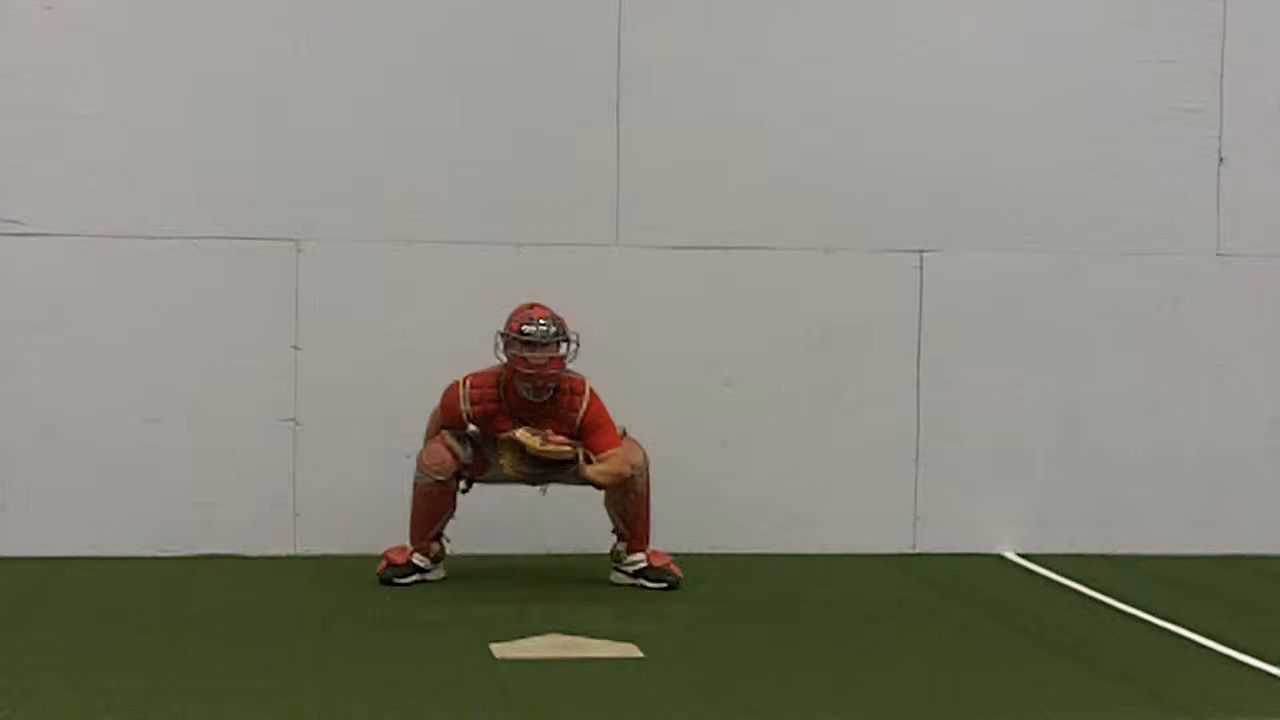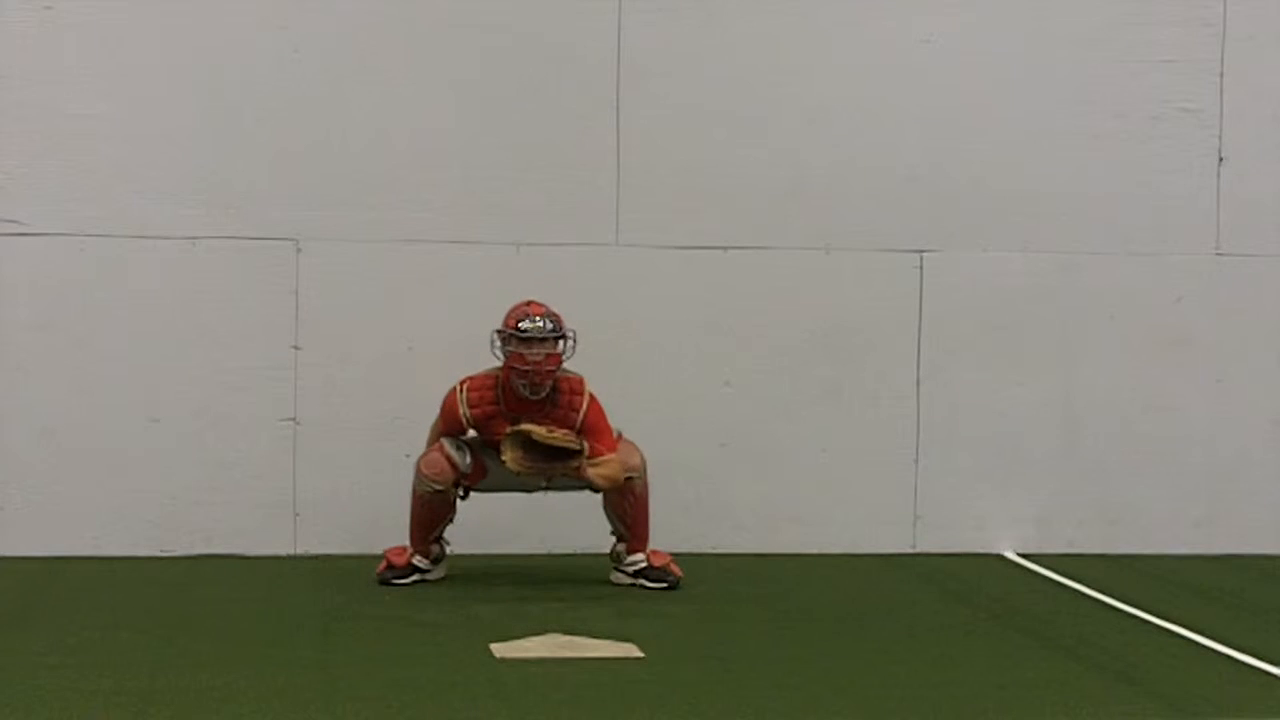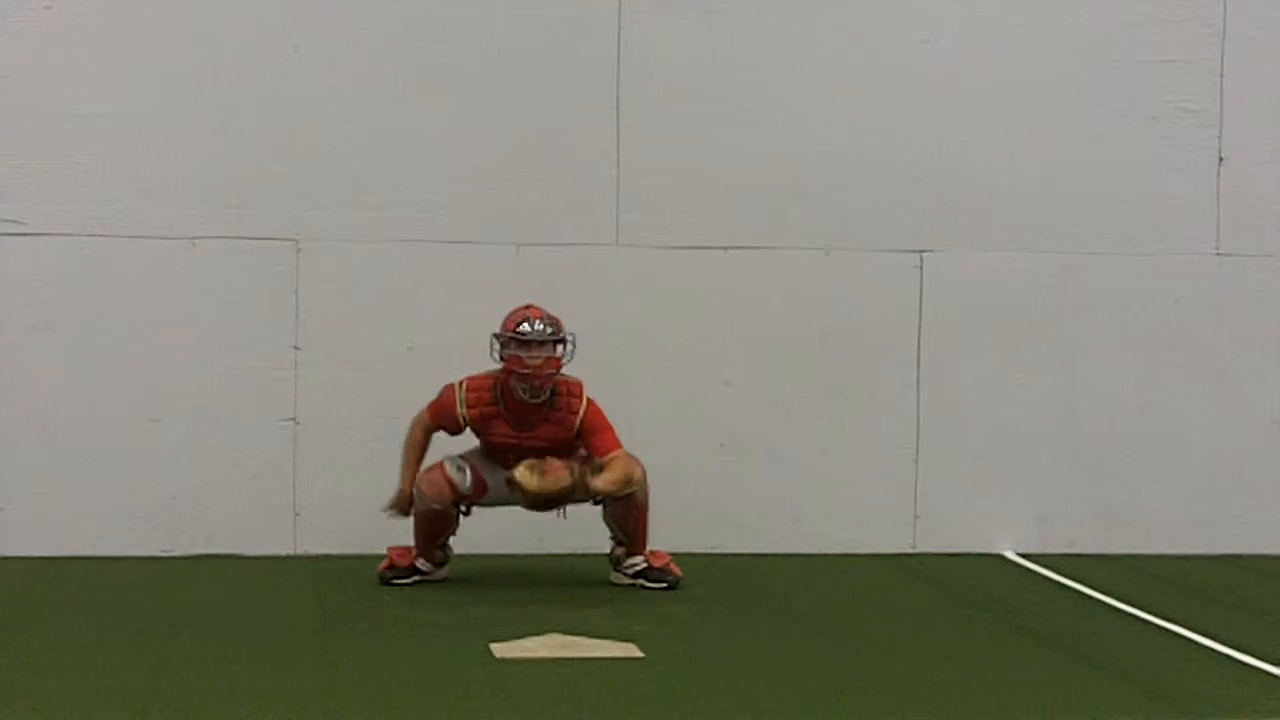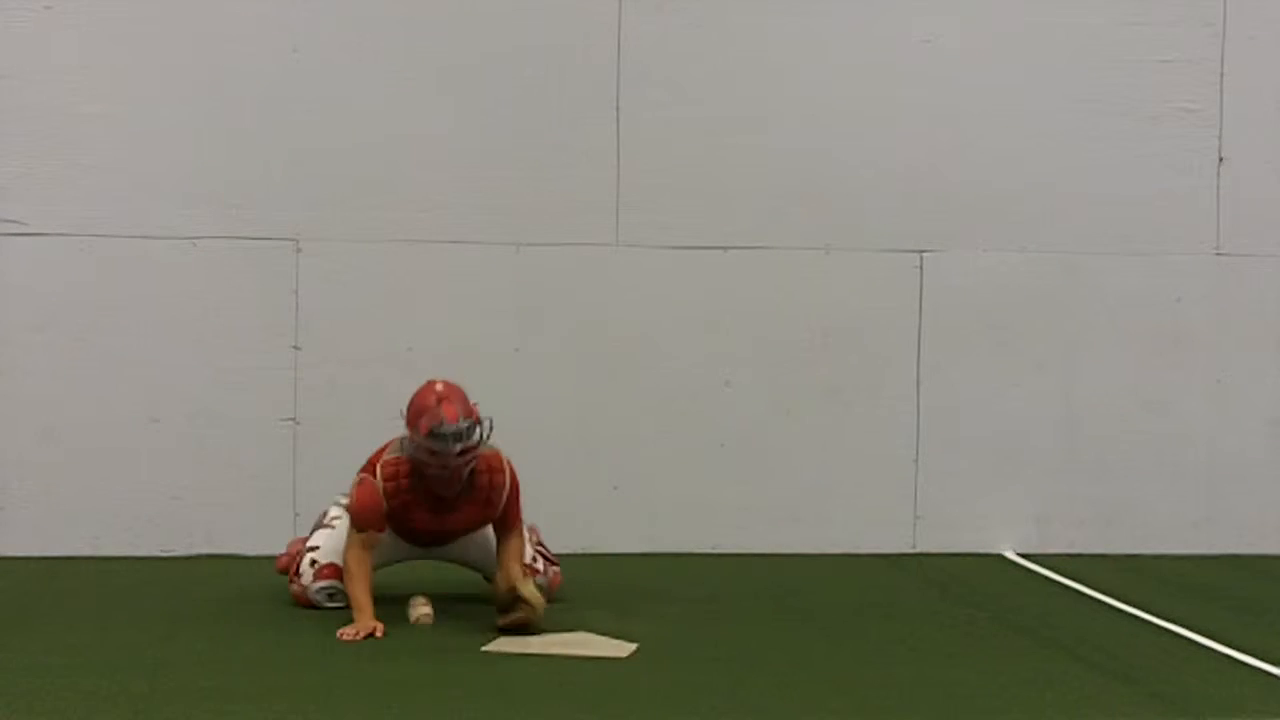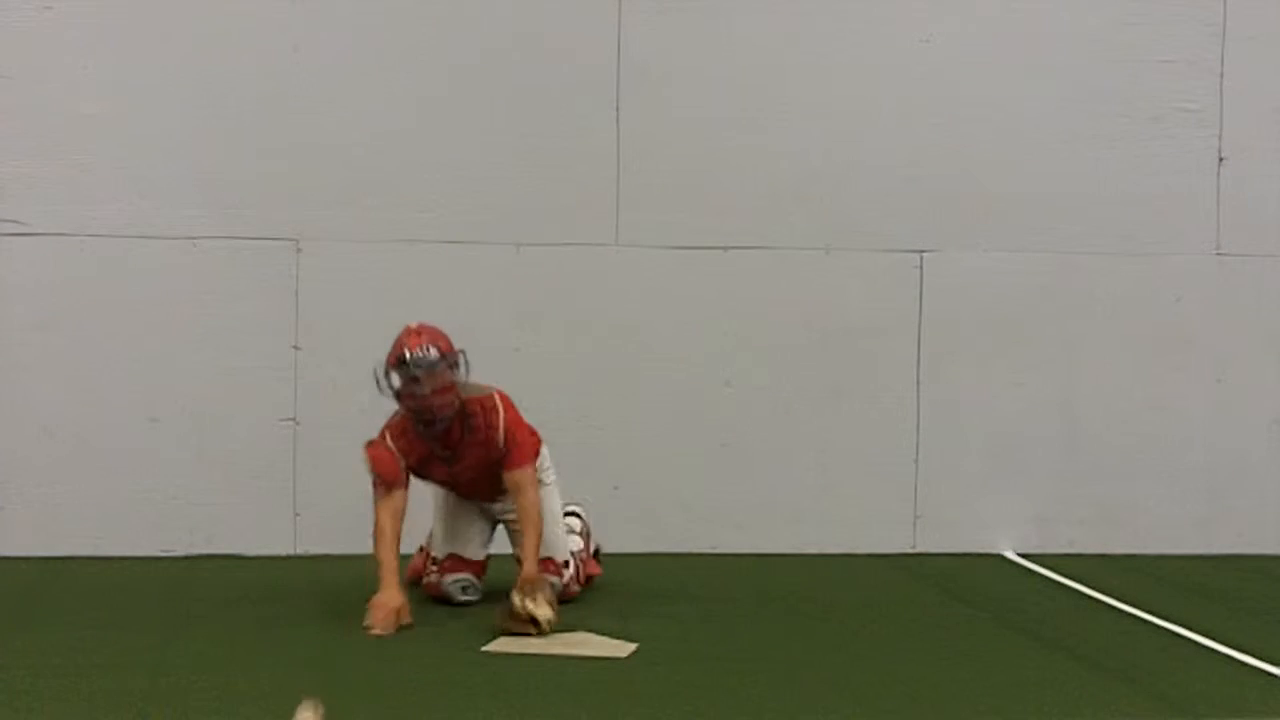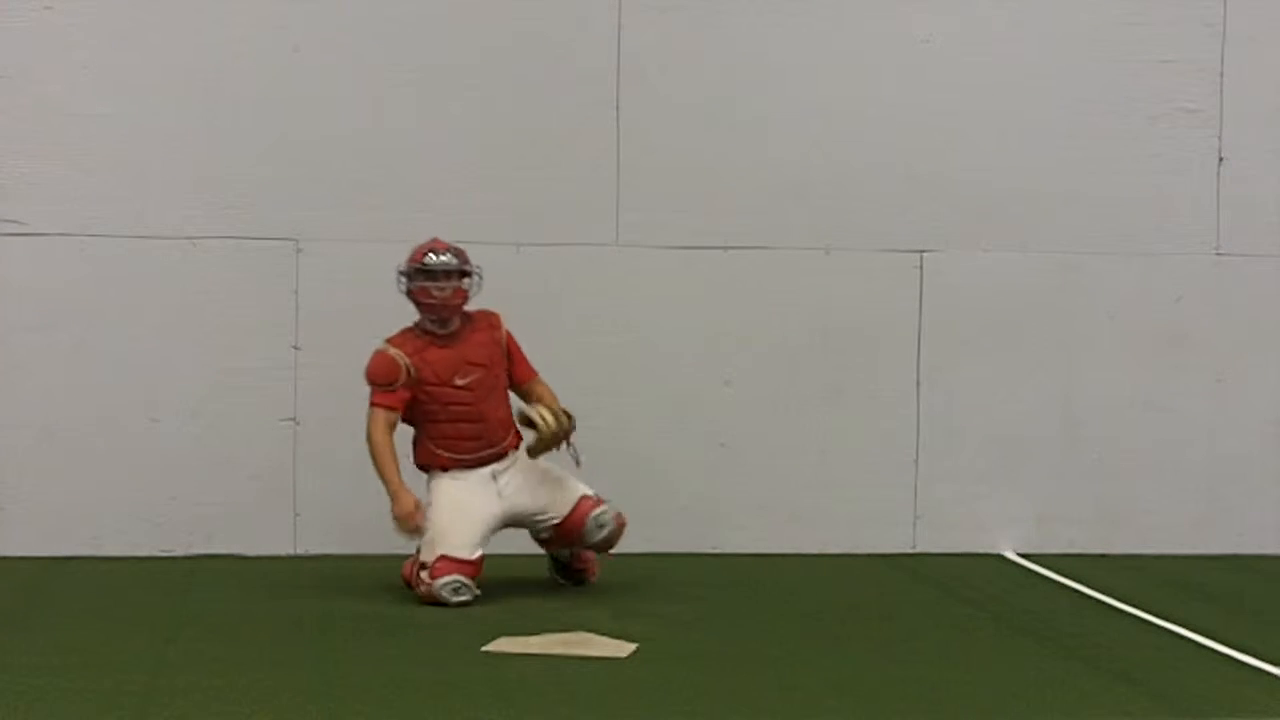
dt=0.7s
person 1, frame 1
left shoulder: (579, 396)
right shoulder: (477, 391)
left elbow: (619, 467)
right elbow: (439, 422)
left wrist: (586, 473)
right wrist: (431, 471)
right hip: (497, 455)
left knee: (632, 458)
right knee: (436, 457)
left ankle: (633, 557)
right ankle: (423, 554)
person 1, frame 2
left shoulder: (577, 397)
right shoulder: (473, 394)
left elbow: (614, 473)
right elbow: (440, 435)
left wrist: (587, 475)
right wrist: (431, 484)
right hip: (496, 462)
left knee: (628, 459)
right knee: (433, 465)
left ankle: (632, 558)
right ankle: (424, 555)
person 1, frame 3
left shoulder: (575, 402)
right shoulder: (471, 395)
left elbow: (618, 465)
right elbow: (422, 424)
left wrist: (593, 485)
right wrist: (407, 485)
right hip: (496, 471)
left knee: (631, 473)
right knee: (433, 487)
left ankle: (631, 560)
right ankle: (429, 560)
person 1, frame 4
left shoulder: (497, 471)
right shoulder: (385, 472)
left elbow: (509, 533)
right elbow: (359, 547)
left wrist: (509, 582)
right wrist: (363, 615)
left hip: (463, 535)
right hip: (391, 529)
left knee: (542, 582)
right knee: (314, 588)
right ankle: (330, 529)
person 1, frame 5
left shoulder: (493, 411)
right shoulder: (395, 437)
left elbow: (524, 494)
right elbow: (387, 514)
left wrist: (530, 569)
right wrist: (388, 588)
left hip: (520, 478)
right hip: (459, 492)
left knee: (554, 585)
right knee: (455, 587)
left ankle: (573, 530)
right ankle: (435, 551)
person 1, frame 6
left shoulder: (491, 329)
right shoulder: (400, 354)
left elbow: (533, 387)
right elbow: (379, 429)
left wrist: (555, 413)
right wrist: (399, 494)
left hip: (516, 468)
right hip: (456, 482)
left knee: (605, 527)
right knee: (448, 589)
left ankle: (557, 544)
right ankle: (428, 554)
